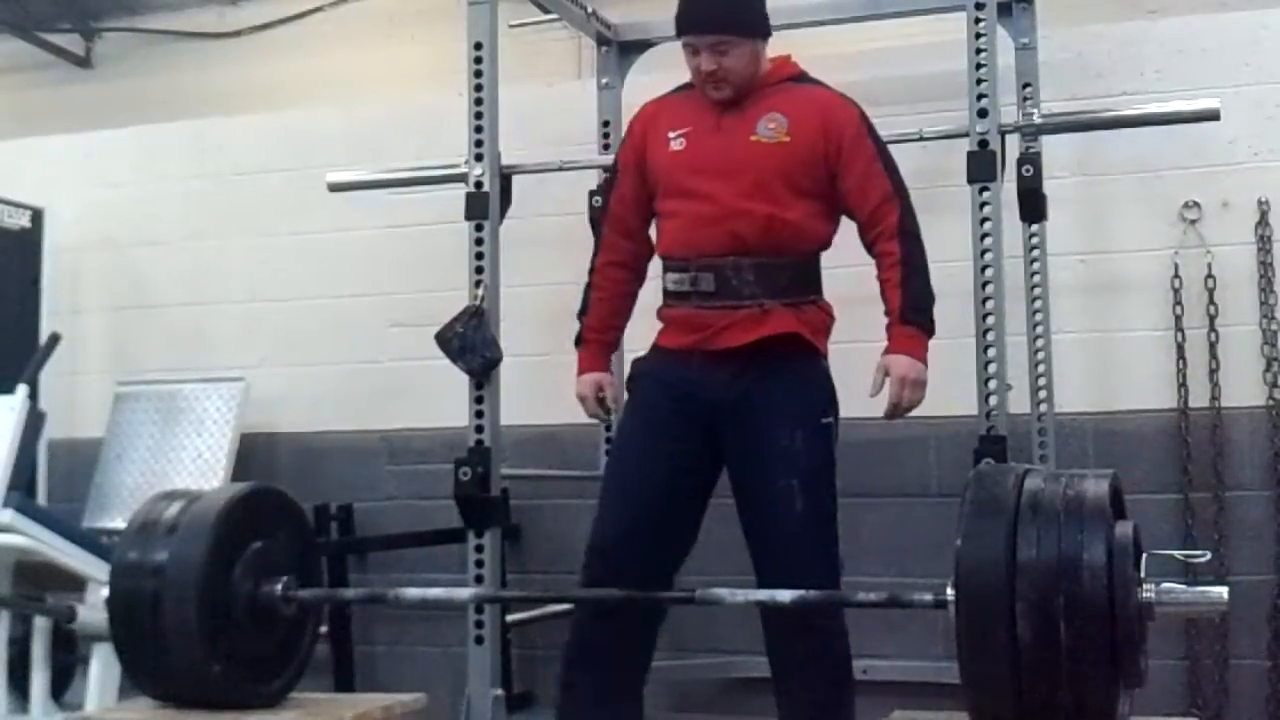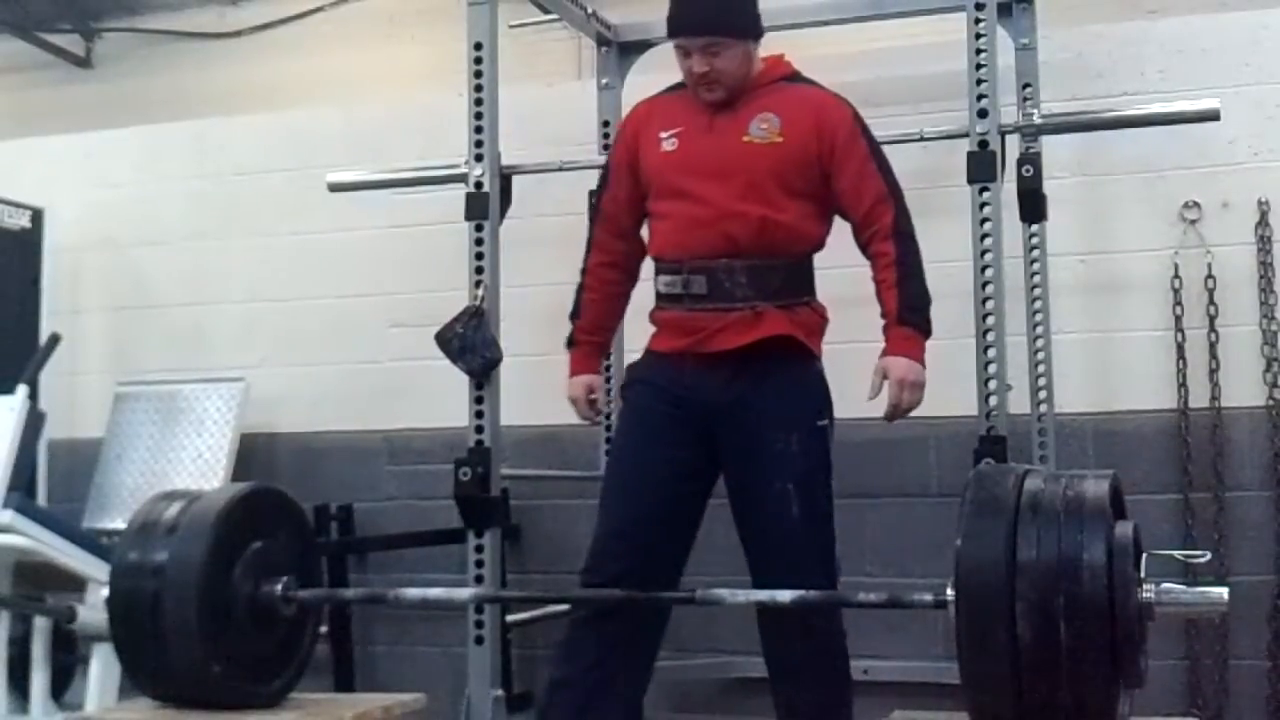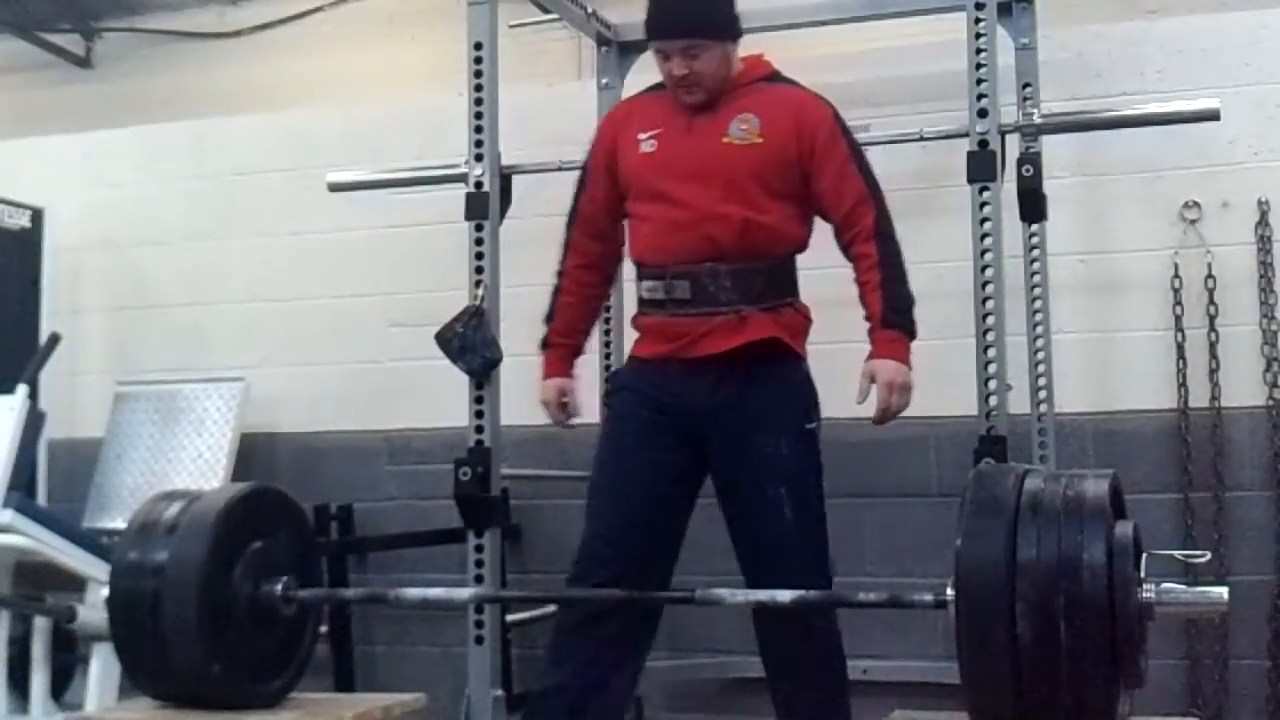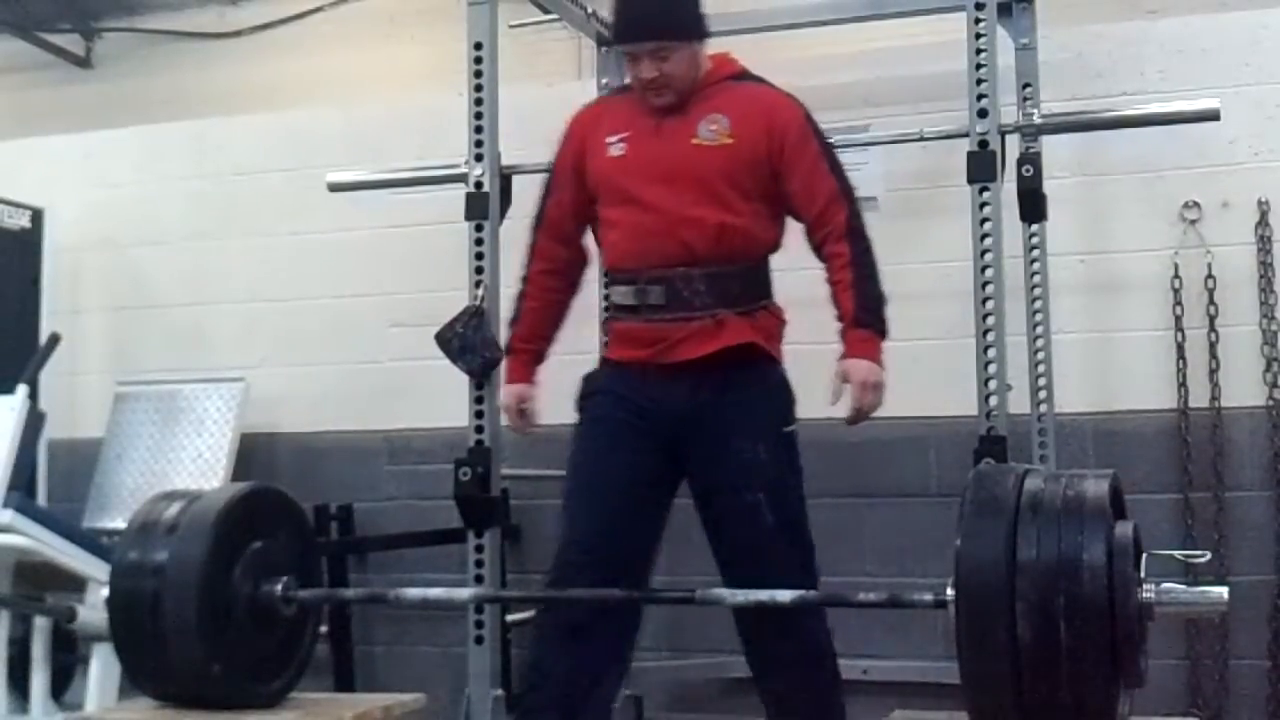
dt=0.1s
person 1, frame 1
left shoulder: (823, 113)
right shoulder: (655, 124)
left elbow: (891, 226)
right elbow: (619, 246)
left wrist: (908, 338)
right wrist: (594, 352)
left hip: (781, 371)
right hip: (674, 371)
left knee: (798, 578)
right knee: (619, 564)
person 1, frame 2
left shoulder: (816, 114)
right shoulder: (646, 124)
left elbow: (885, 227)
right elbow: (611, 246)
left wrist: (904, 339)
right wrist: (585, 354)
left hip: (775, 372)
right hip: (668, 374)
left knee: (794, 580)
right knee: (620, 570)
person 1, frame 3
left shoulder: (795, 113)
right shoulder: (626, 125)
left elbow: (865, 228)
right elbow: (587, 250)
left wrist: (890, 342)
right wrist: (558, 357)
left hip: (760, 375)
right hip: (652, 380)
left knee: (789, 580)
right knee: (607, 573)
person 1, frame 4
left shoulder: (765, 113)
right shoulder: (593, 129)
left elbow: (836, 227)
right elbow: (553, 253)
left wrist: (862, 341)
right wrist: (521, 362)
left hip: (737, 378)
right hip: (626, 384)
left knee: (774, 581)
right knee: (585, 578)
